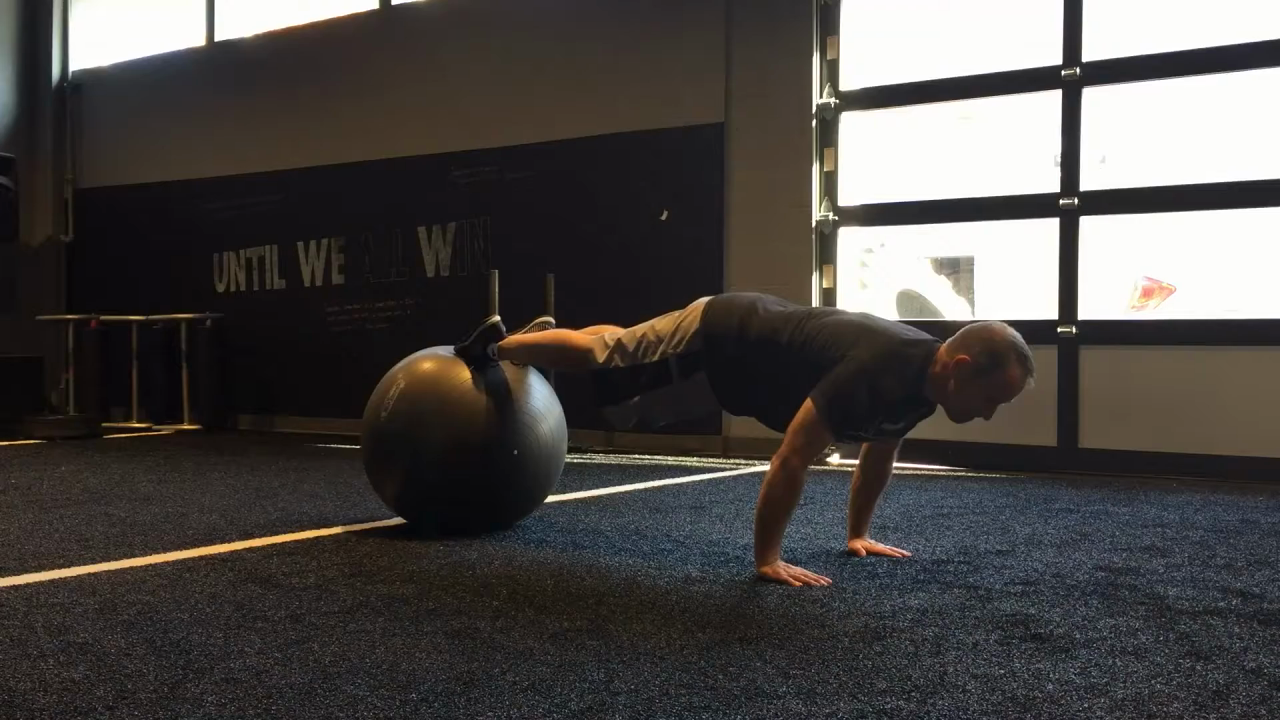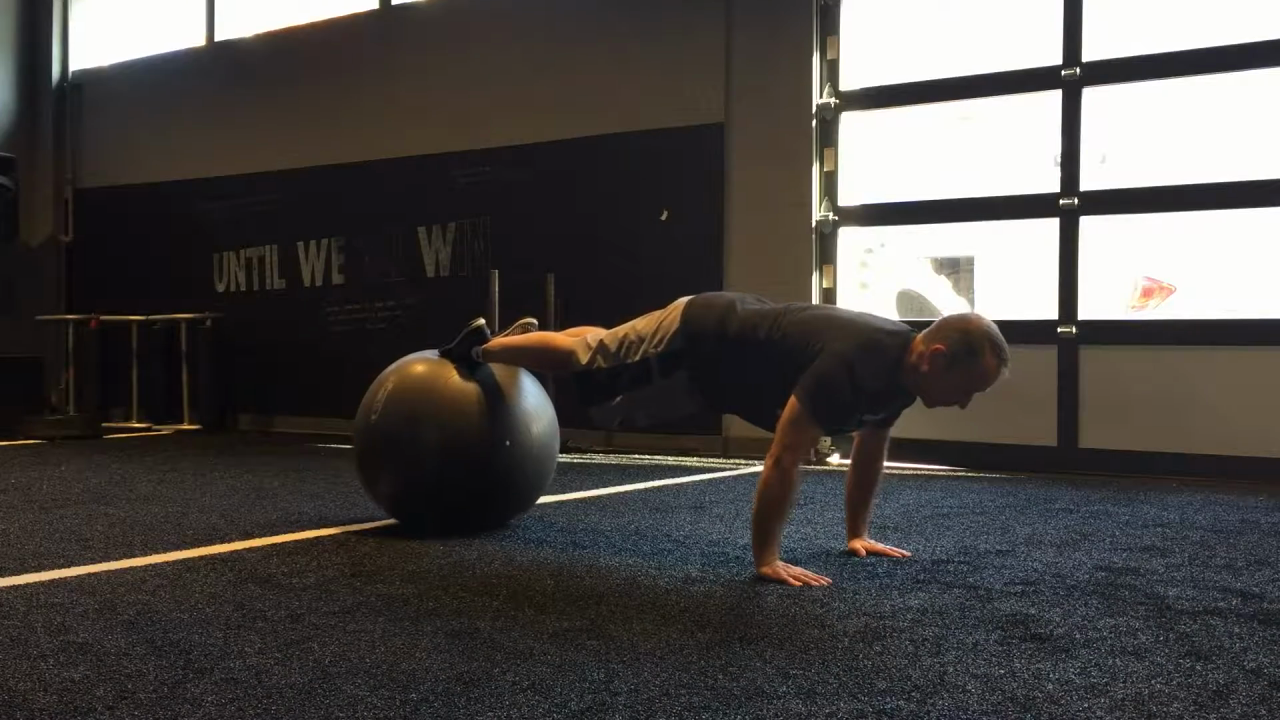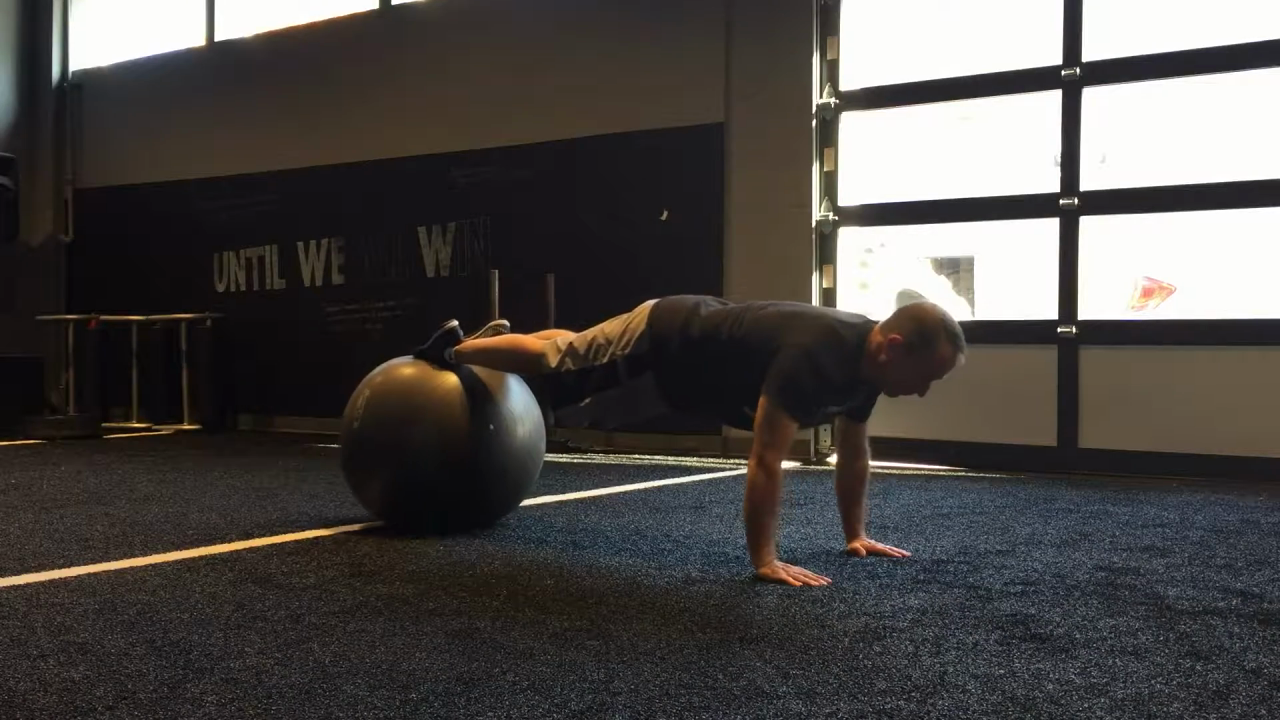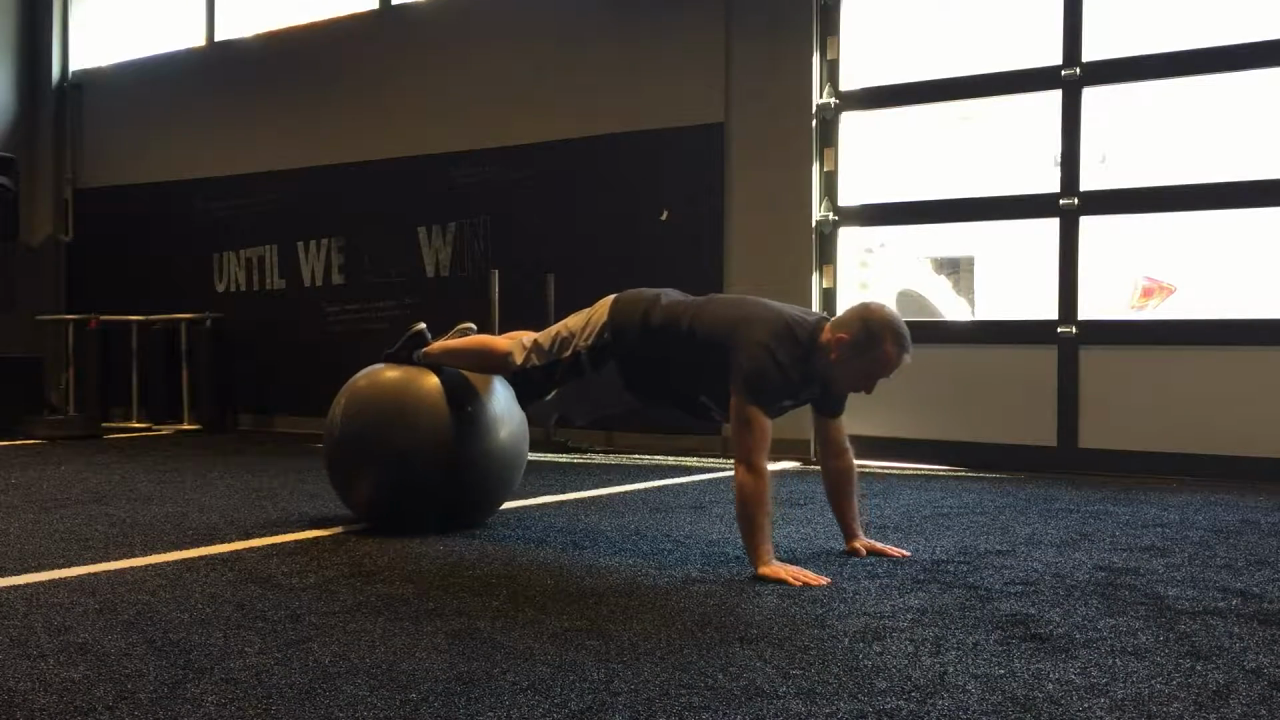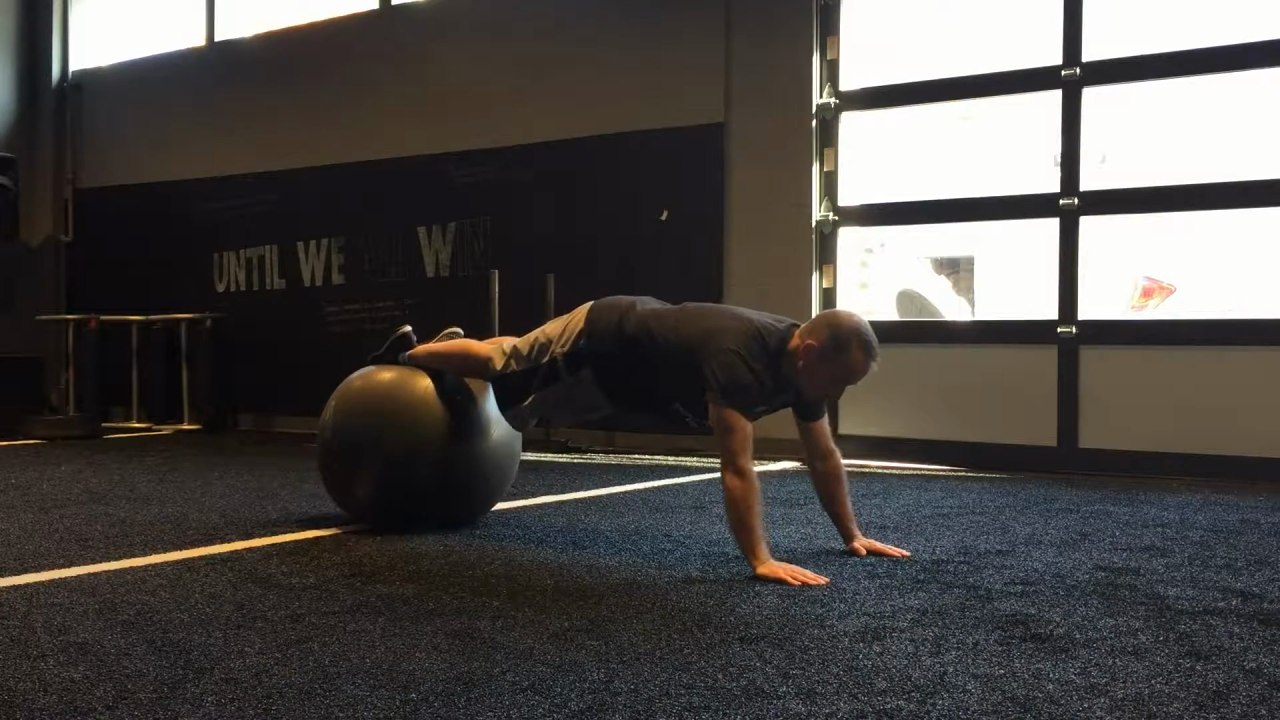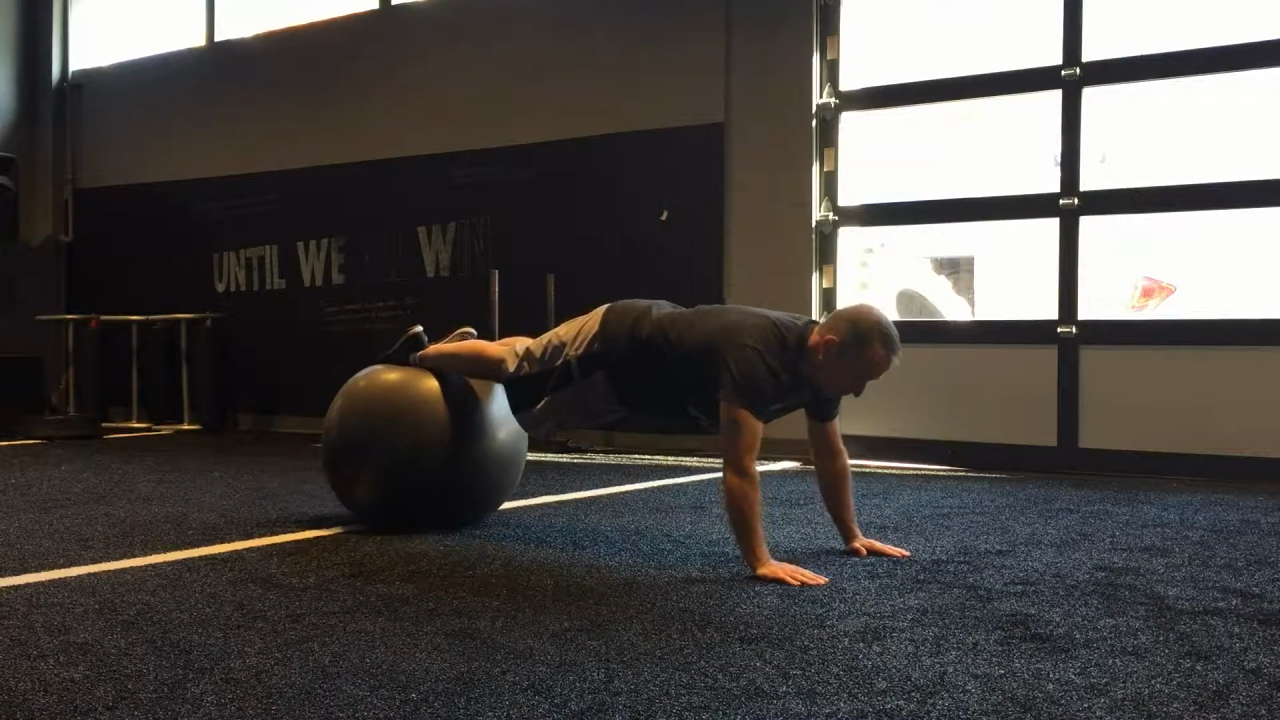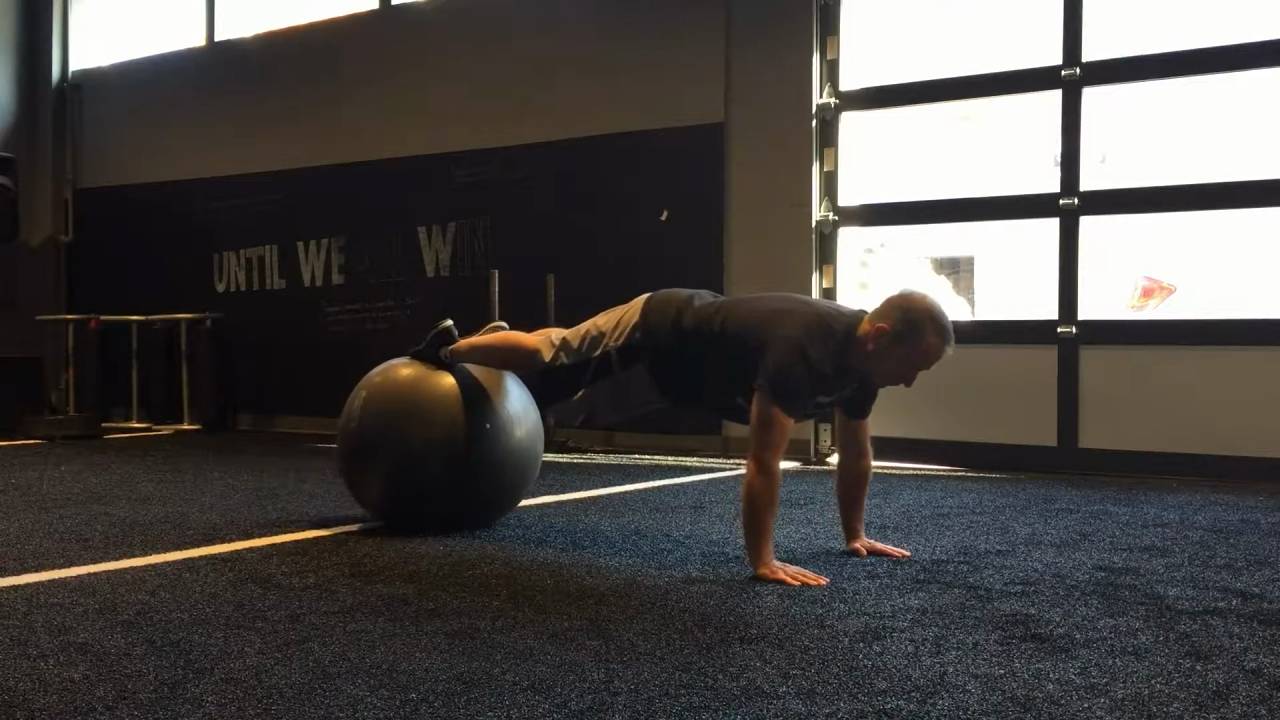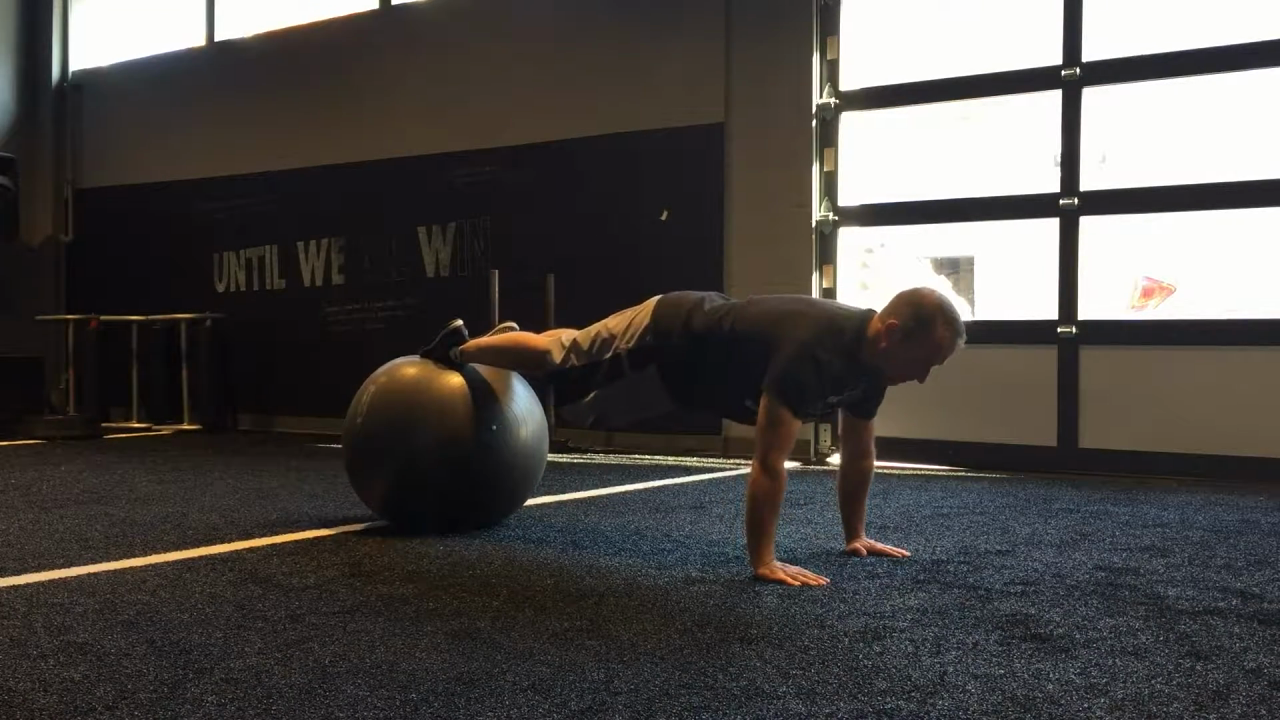
dt=0.7s
person 1, frame 1
left shoulder: (923, 378)
right shoulder: (878, 372)
left elbow: (879, 452)
right elbow: (790, 460)
left wrist: (858, 534)
right wrist: (767, 559)
left hip: (753, 329)
right hip: (714, 341)
left knee: (615, 344)
right knee: (597, 358)
left ankle: (539, 333)
right ankle: (496, 344)
person 1, frame 2
left shoulder: (902, 370)
right shoulder: (855, 363)
left elbow: (870, 449)
right elbow: (783, 460)
left wrist: (857, 533)
right wrist: (766, 559)
left hip: (731, 329)
right hip: (693, 341)
left knee: (601, 345)
right knee: (581, 359)
left ankle: (528, 331)
right ankle: (482, 346)
person 1, frame 3
left shoulder: (867, 362)
right shoulder: (815, 354)
left elbow: (852, 451)
right elbow: (765, 459)
left wrist: (855, 534)
right wrist: (764, 560)
left hip: (698, 331)
right hip: (659, 344)
left knee: (571, 347)
right knee: (551, 364)
left ankle: (495, 335)
right ankle: (454, 346)
person 1, frame 4
left shoulder: (826, 358)
right shoulder: (770, 349)
left elbow: (835, 453)
right elbow: (751, 462)
left wrist: (854, 535)
right wrist: (764, 561)
left hip: (662, 322)
right hip: (622, 336)
left knee: (536, 351)
right knee: (521, 363)
left ankle: (467, 336)
right ankle: (425, 348)
person 1, frame 5
left shoulder: (804, 362)
right shoulder: (740, 357)
left elbow: (823, 456)
right elbow: (737, 466)
left wrist: (852, 535)
right wrist: (761, 560)
left hip: (640, 327)
right hip: (599, 343)
left knee: (513, 358)
right knee: (502, 368)
left ankle: (454, 340)
right ankle: (410, 351)
person 1, frame 6
left shoulder: (820, 363)
right shoulder: (758, 354)
left elbow: (830, 455)
right elbow: (739, 466)
left wrist: (852, 535)
right wrist: (760, 561)
left hip: (652, 333)
right hip: (613, 348)
left knee: (526, 358)
right knee: (514, 369)
left ankle: (467, 341)
right ankle: (420, 350)
person 1, frame 7
left shoulder: (862, 357)
right shoulder: (803, 346)
left elbow: (855, 454)
right elbow: (763, 461)
left wrist: (855, 535)
right wrist: (762, 561)
left hip: (693, 323)
right hip: (652, 337)
left knee: (560, 353)
right knee: (546, 357)
left ankle: (486, 335)
right ankle: (449, 347)
person 1, frame 8
left shoulder: (871, 359)
right shoulder: (814, 346)
left elbow: (857, 453)
right elbow: (769, 460)
left wrist: (855, 535)
right wrist: (762, 560)
left hip: (695, 346)
right hip: (663, 340)
left knee: (569, 350)
right knee: (557, 360)
left ankle: (508, 333)
right ankle: (459, 345)
